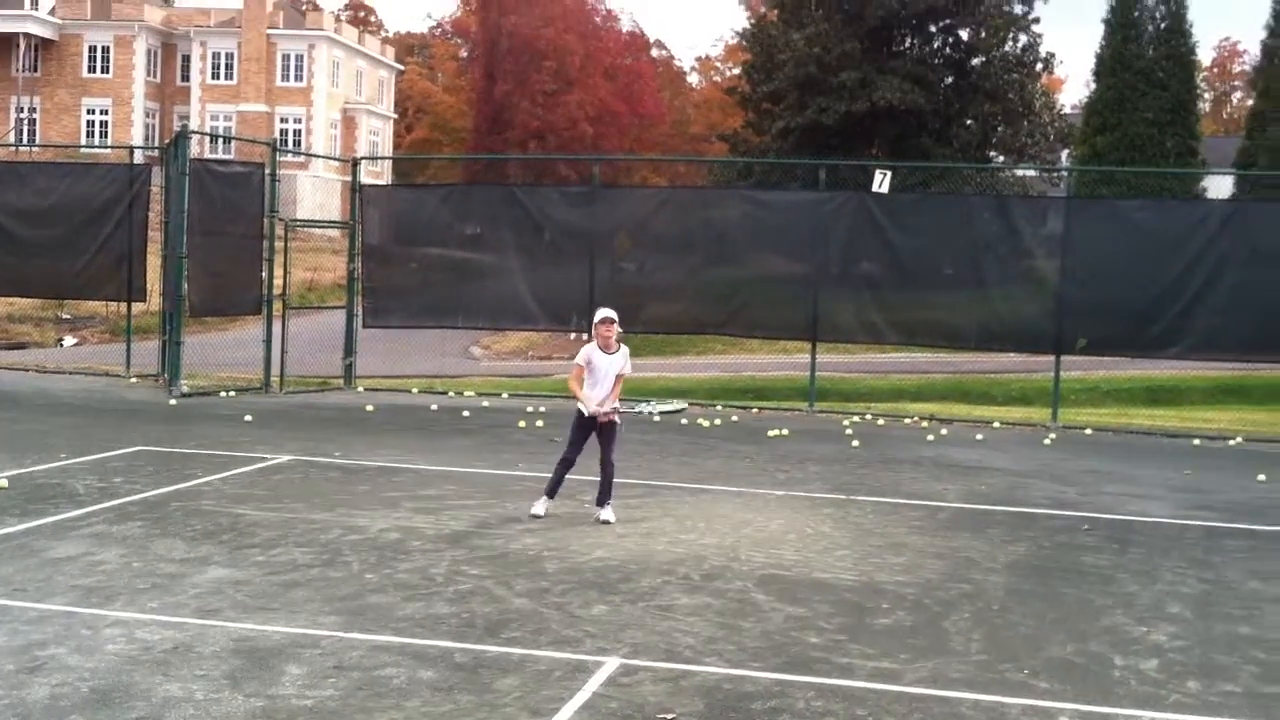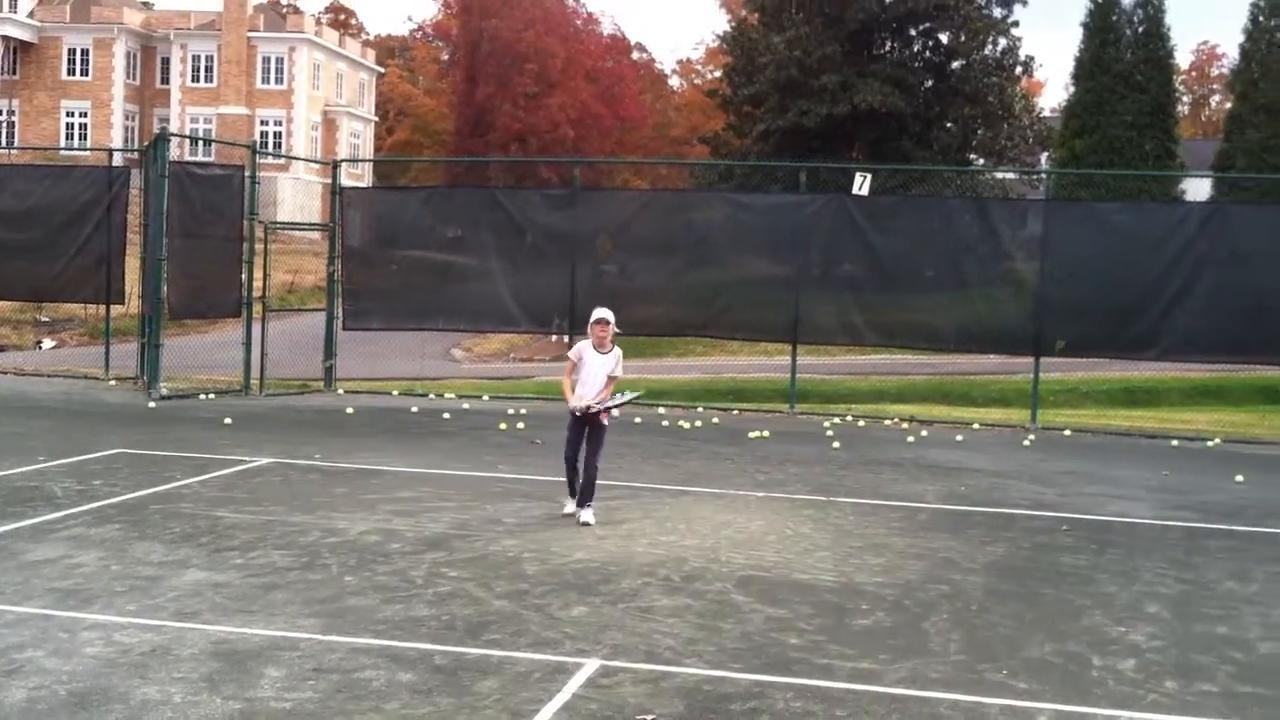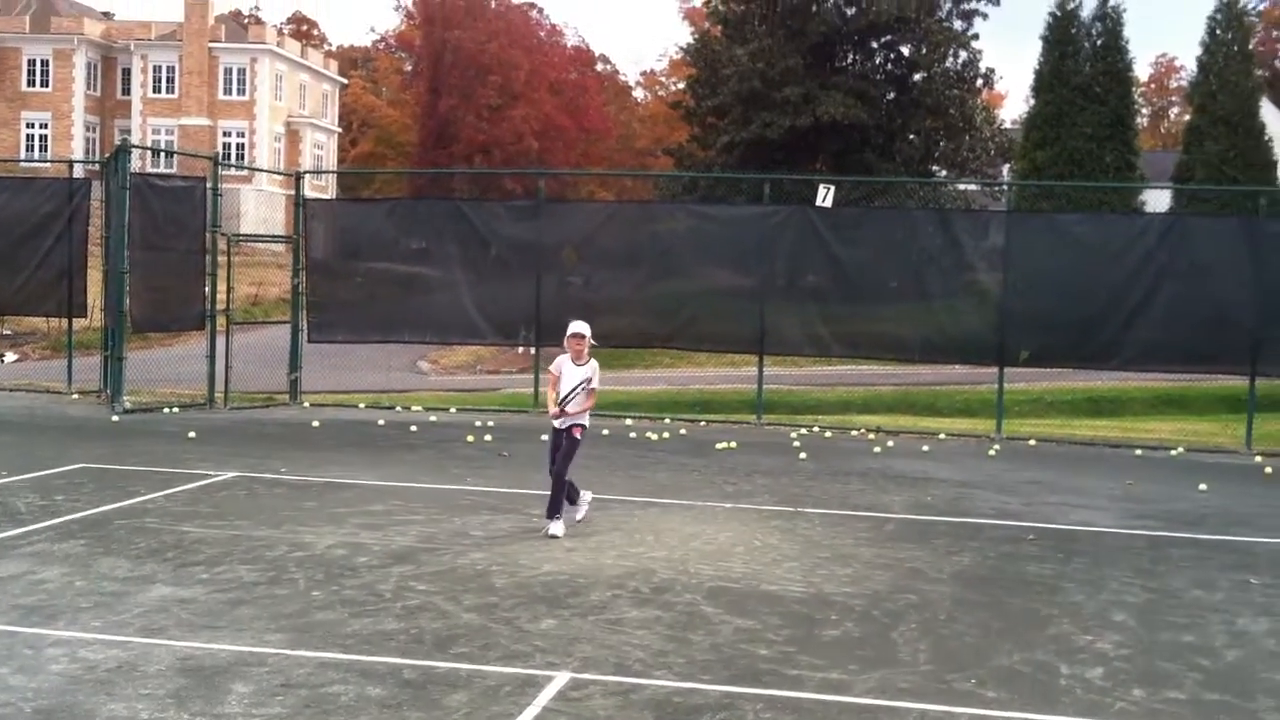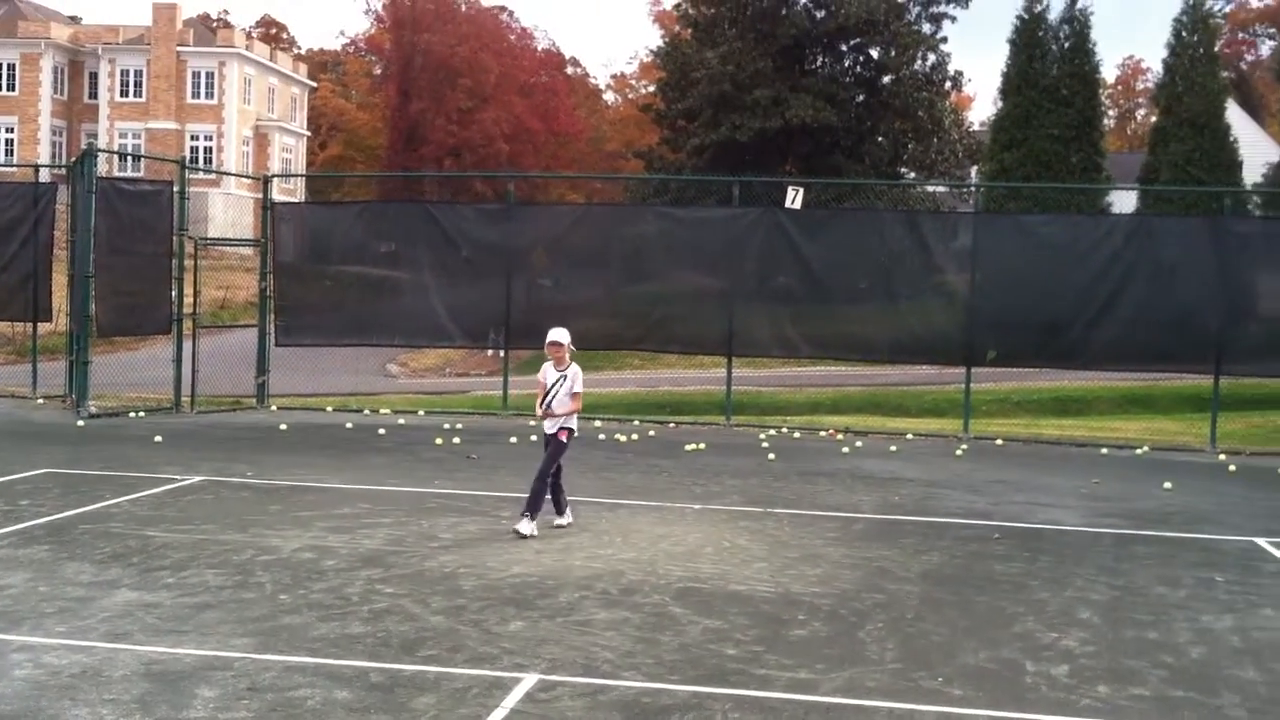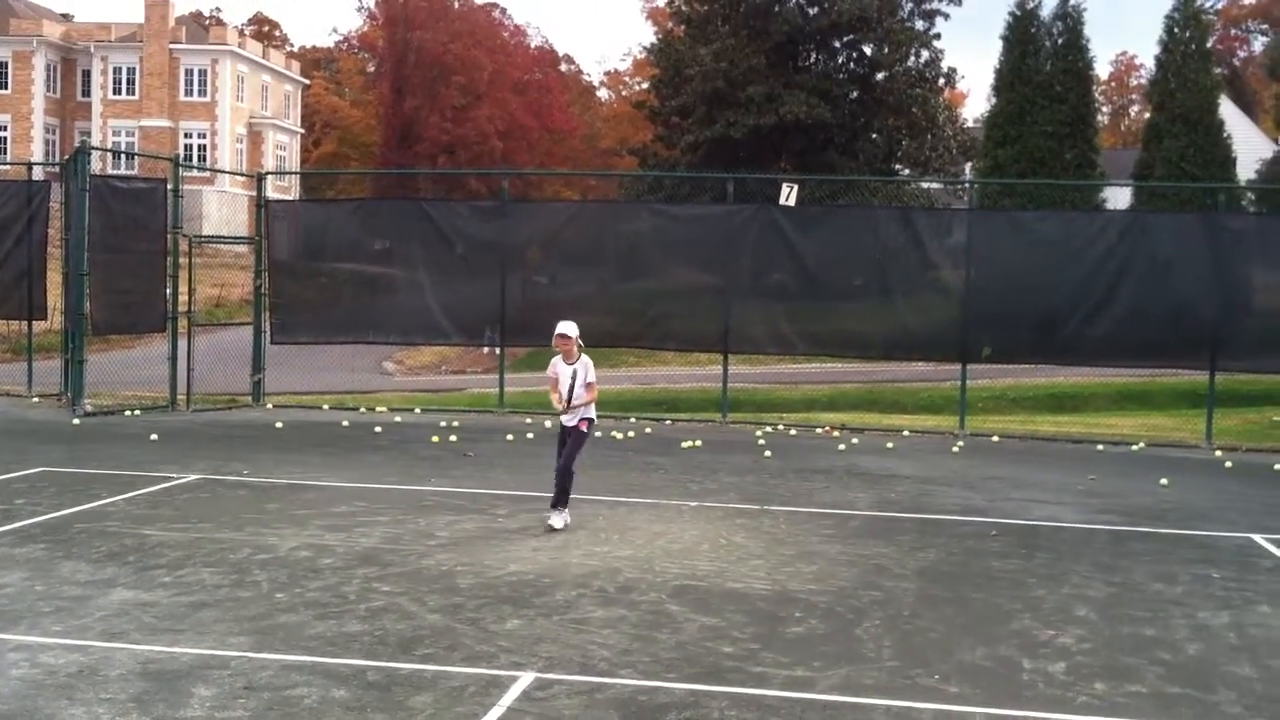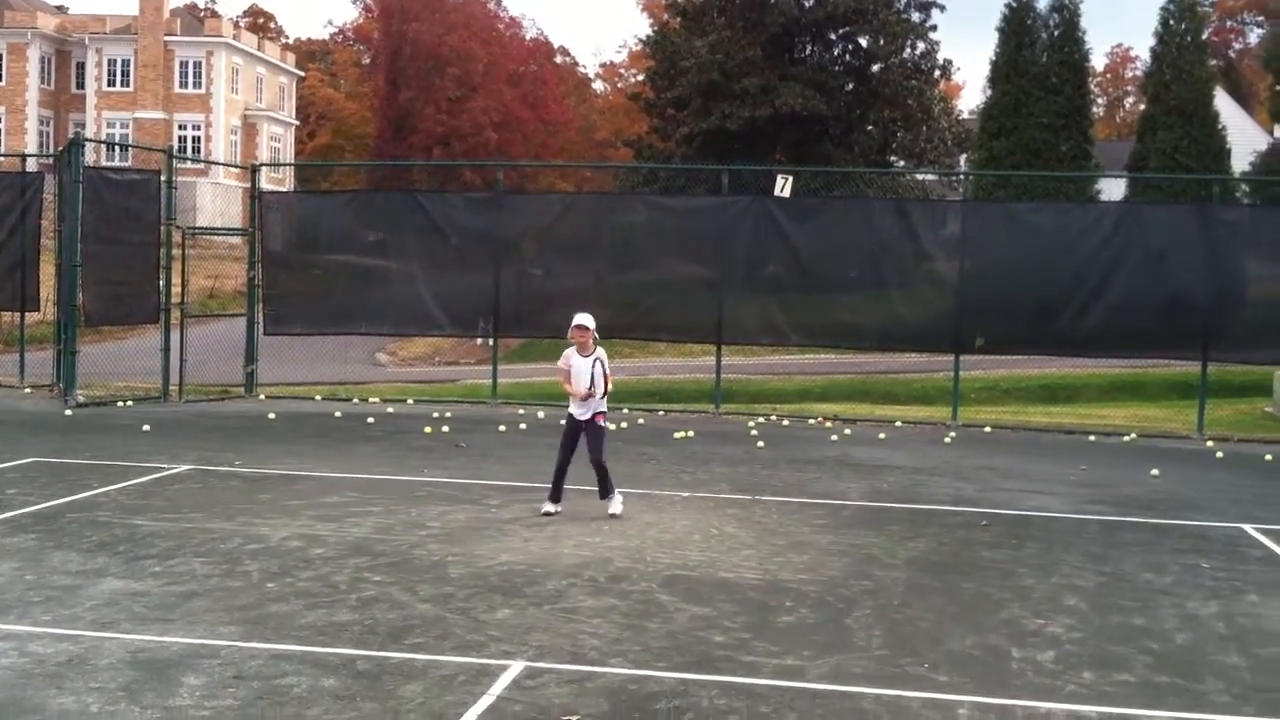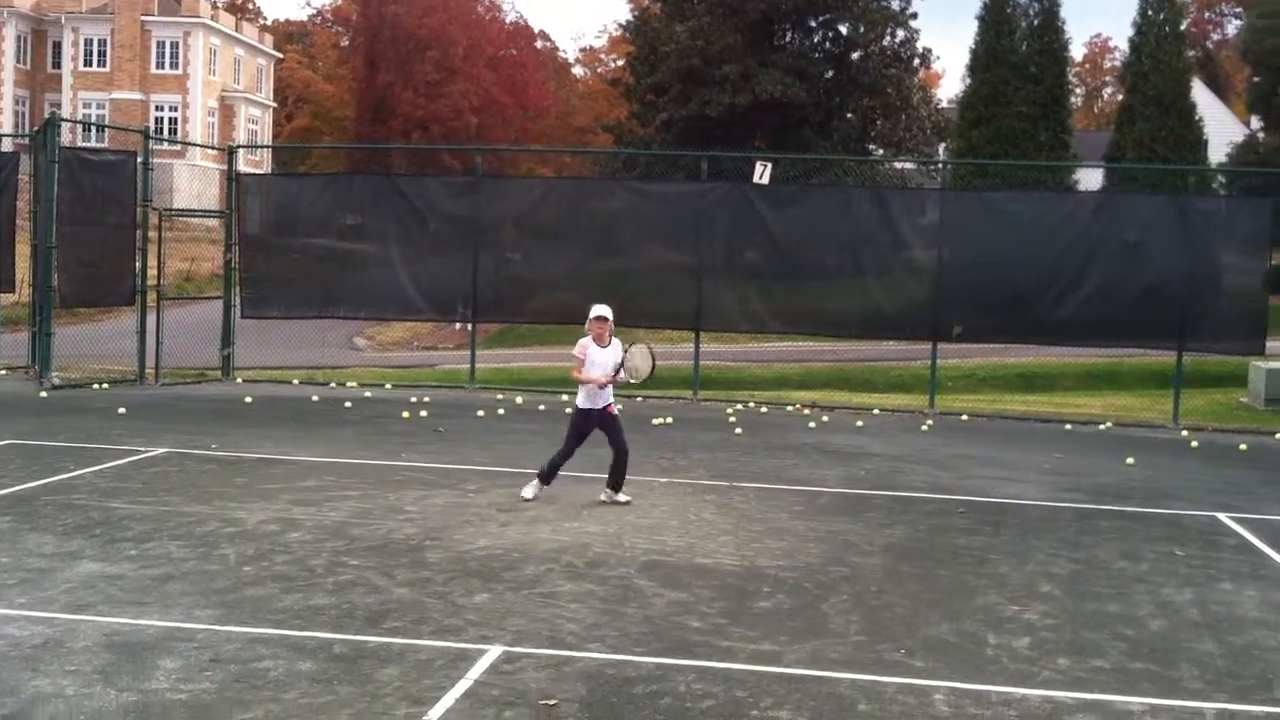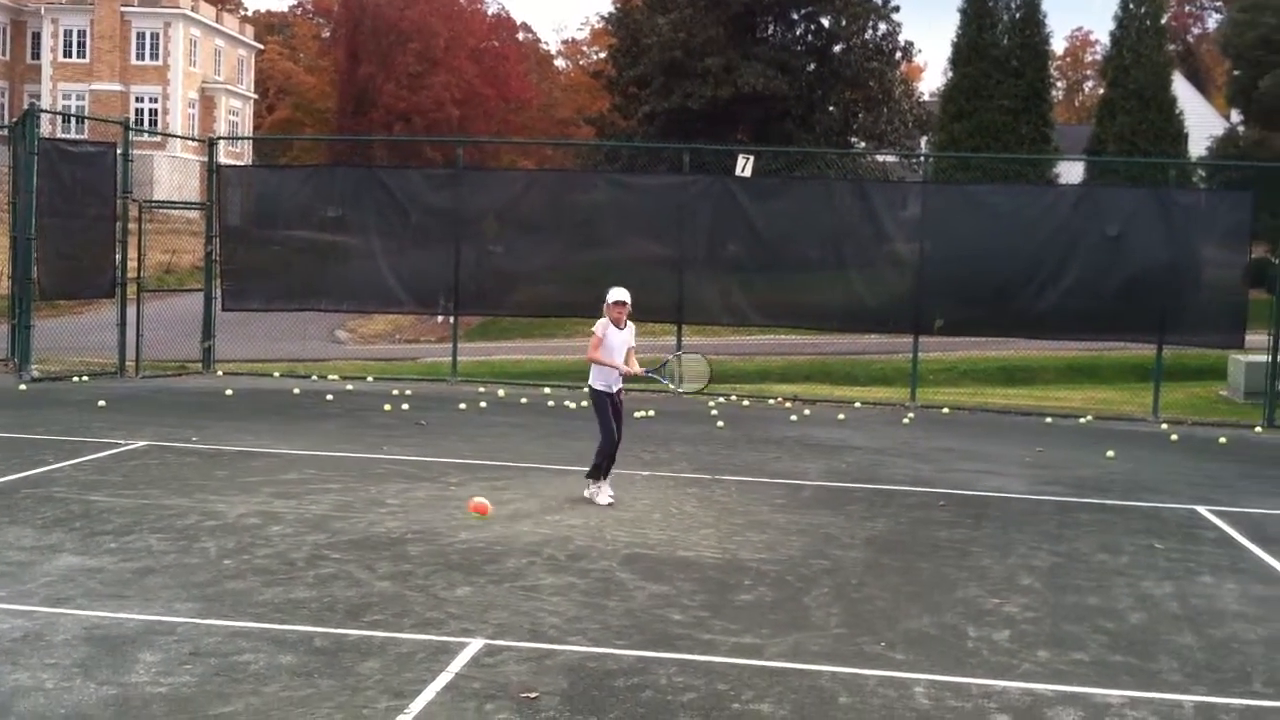
dt=0.2s
person 1, frame 1
left shoulder: (623, 352)
right shoulder: (588, 351)
left elbow: (618, 384)
right elbow: (573, 383)
left wrist: (608, 409)
right wrist: (589, 404)
left hip: (608, 413)
right hip: (586, 410)
left knee: (607, 460)
right knee: (568, 457)
left ankle: (604, 505)
right ankle: (547, 498)
person 1, frame 2
left shoulder: (616, 353)
right shoulder: (581, 347)
left elbow: (610, 387)
right elbow: (566, 376)
left wrist: (592, 404)
right wrist: (570, 400)
left hip: (599, 411)
right hip: (578, 410)
left knee: (591, 461)
right knee: (570, 456)
left ankle: (585, 506)
right ankle: (574, 497)
person 1, frame 3
left shoulder: (592, 366)
right shoulder: (561, 361)
left elbow: (590, 402)
right elbow: (552, 389)
left wrist: (568, 412)
right wrist: (552, 408)
left hip: (576, 423)
right hip: (558, 422)
left knee: (559, 471)
right knee: (555, 471)
left ankle: (555, 518)
right ankle: (579, 497)
person 1, frame 4
left shoulder: (574, 370)
right shoulder: (546, 368)
left elbow: (577, 405)
right elbow: (541, 396)
left wrist: (557, 413)
right wrist: (539, 410)
left hip: (565, 427)
right hip: (549, 426)
left knee: (543, 473)
right knee: (552, 474)
left ankle: (529, 518)
right ankle: (563, 512)
person 1, frame 5
left shoulder: (585, 362)
right shoulder: (555, 363)
left elbow: (593, 395)
right elbow: (553, 392)
left wrist: (576, 404)
right wrist: (558, 405)
left hip: (583, 419)
right hip: (565, 420)
left knee: (565, 465)
right knee: (562, 466)
left ankle: (558, 509)
right ankle: (560, 510)
person 1, frame 6
left shoulder: (600, 354)
right shoulder: (568, 355)
left elbow: (607, 385)
right elbow: (565, 384)
left wrist: (597, 393)
right wrist: (577, 393)
left hip: (596, 413)
right hip: (575, 412)
left knee: (597, 458)
right knee: (562, 459)
left ankle: (610, 497)
right ankle: (553, 500)
person 1, frame 7
left shoulder: (616, 344)
right shoulder: (584, 344)
left elbow: (619, 372)
right elbow: (575, 374)
left wrist: (618, 378)
right wrist: (594, 379)
left hip: (605, 404)
right hip: (584, 405)
left knee: (621, 449)
right knee: (567, 450)
left ankle: (613, 490)
right ankle: (540, 481)
person 1, frame 8
left shoulder: (630, 327)
right shoulder: (602, 325)
left elbow: (629, 357)
right elbow: (591, 355)
left wrist: (635, 368)
right wrist: (617, 366)
left hip: (615, 388)
right hip: (599, 388)
left knee: (616, 438)
right knee: (610, 437)
left ankle: (600, 479)
right ankle: (594, 483)
